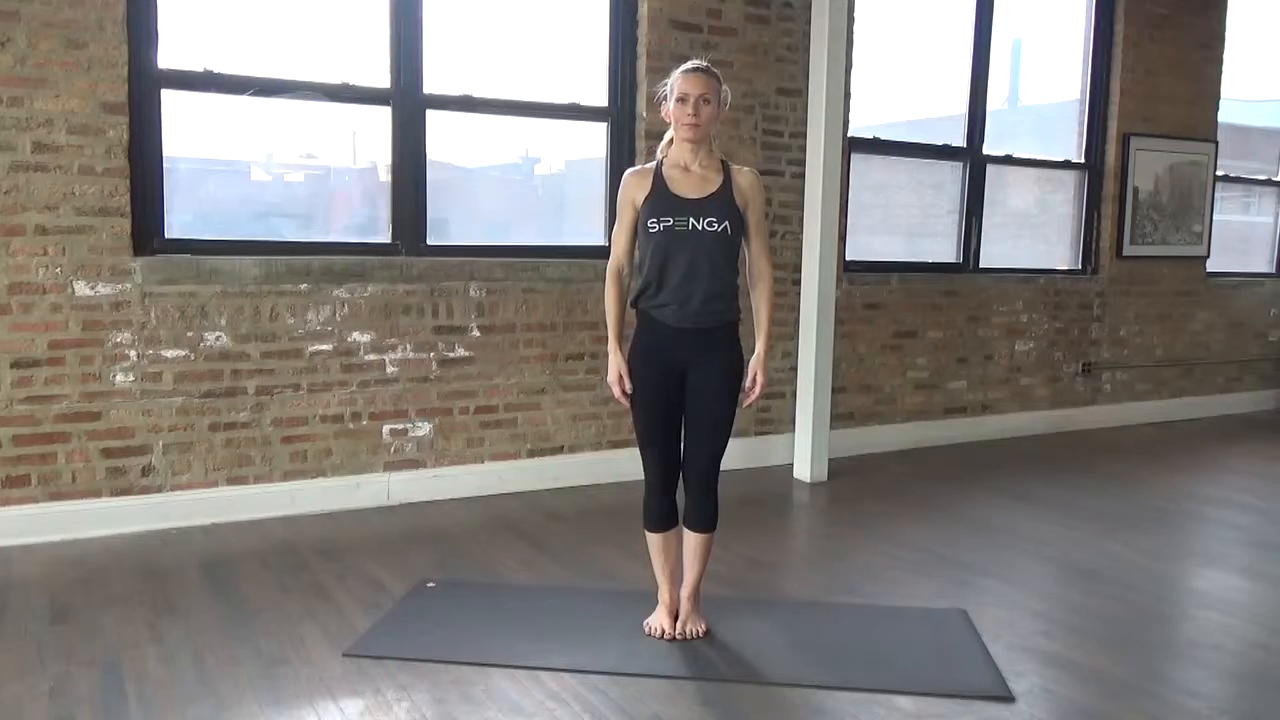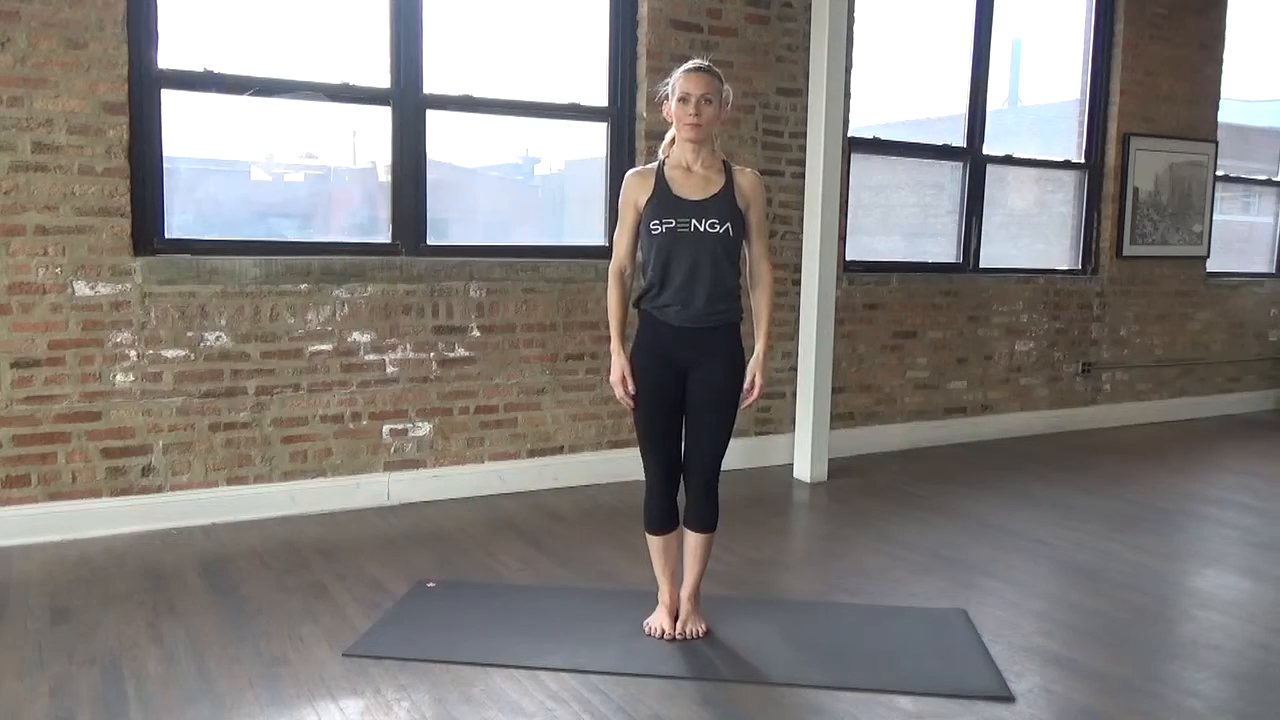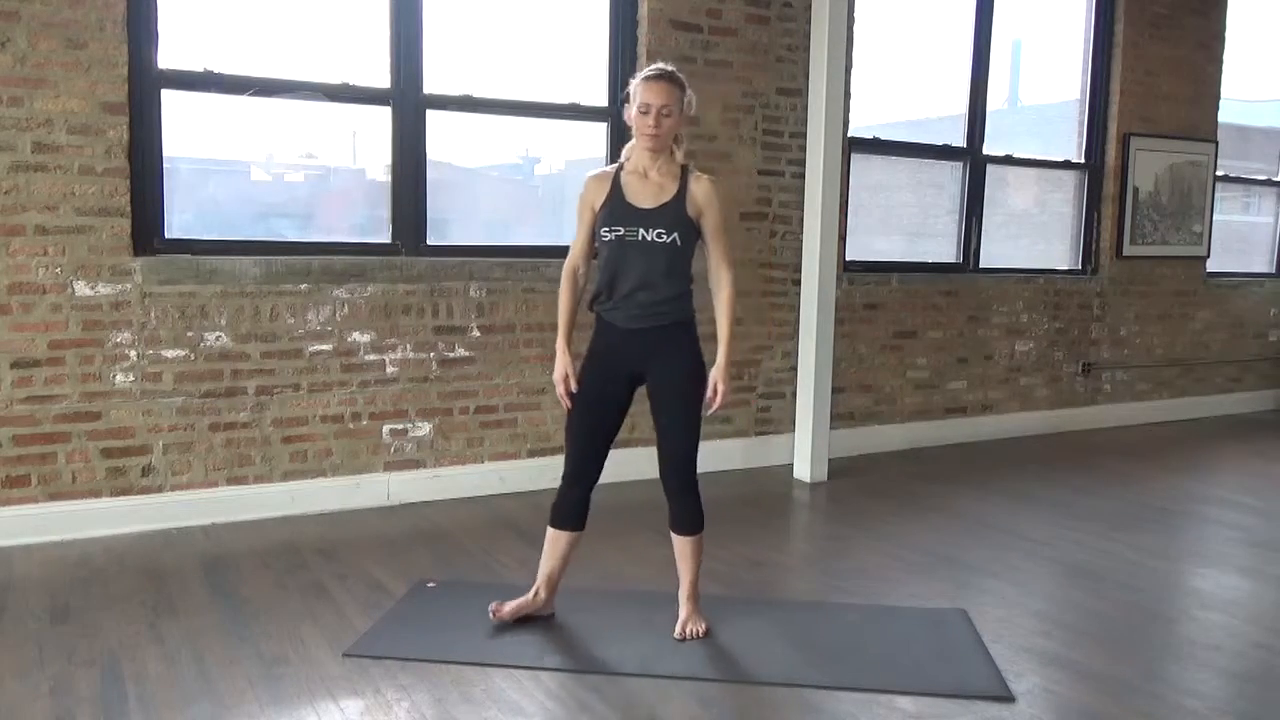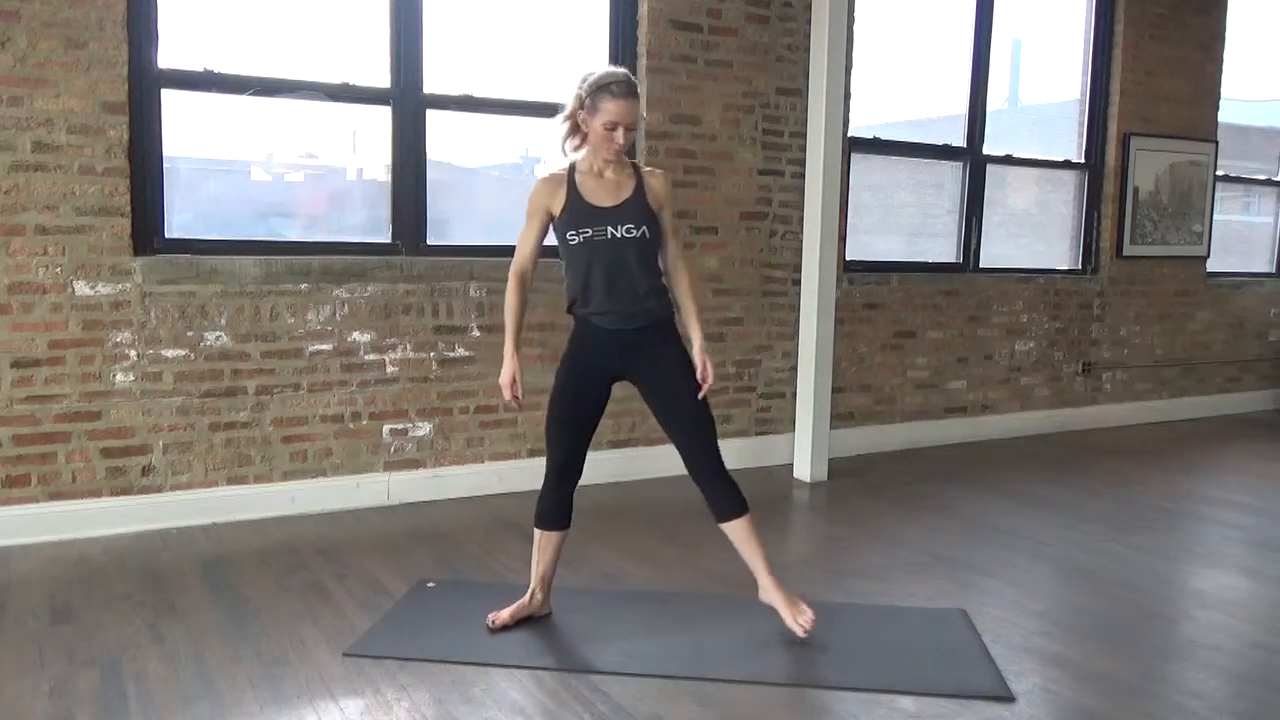
dt=0.7s
person 1, frame 1
left shoulder: (743, 183)
right shoulder: (638, 182)
left elbow: (760, 268)
right elbow: (618, 268)
left wrist: (762, 347)
right wrist: (614, 348)
left hip: (716, 346)
right hip: (655, 344)
left knee: (701, 475)
right knee: (659, 475)
left ankle: (691, 598)
right ankle: (665, 598)
person 1, frame 2
left shoulder: (744, 184)
right shoulder: (640, 183)
left elbow: (760, 270)
right elbow: (620, 271)
left wrist: (760, 350)
right wrist: (617, 350)
left hip: (718, 345)
right hip: (656, 343)
left knee: (702, 477)
right knee: (661, 476)
left ankle: (690, 598)
right ankle: (665, 599)
person 1, frame 3
left shoulder: (699, 190)
right shoulder: (599, 185)
left elbow: (721, 275)
right elbow: (575, 269)
left wrist: (723, 357)
right wrist: (563, 348)
left hip: (673, 346)
right hip: (610, 342)
left knee: (678, 477)
right knee: (578, 472)
left ankle: (688, 600)
right ankle: (542, 592)
person 1, frame 4
left shoulder: (652, 184)
right shoulder: (553, 190)
left elbow: (673, 265)
right elbow: (521, 272)
left wrist: (698, 342)
right wrist: (511, 352)
left hip: (655, 341)
right hip: (590, 343)
left knee: (706, 465)
right knee: (560, 470)
left ankle: (769, 585)
right ankle: (537, 595)
